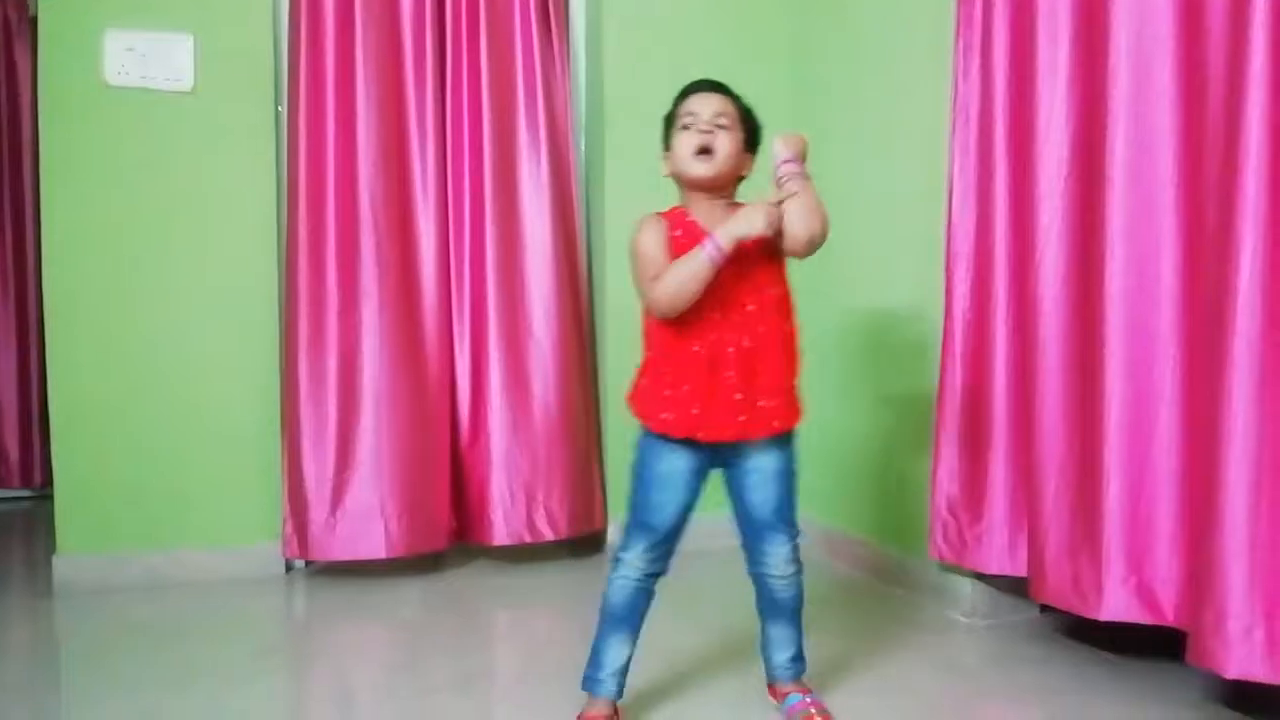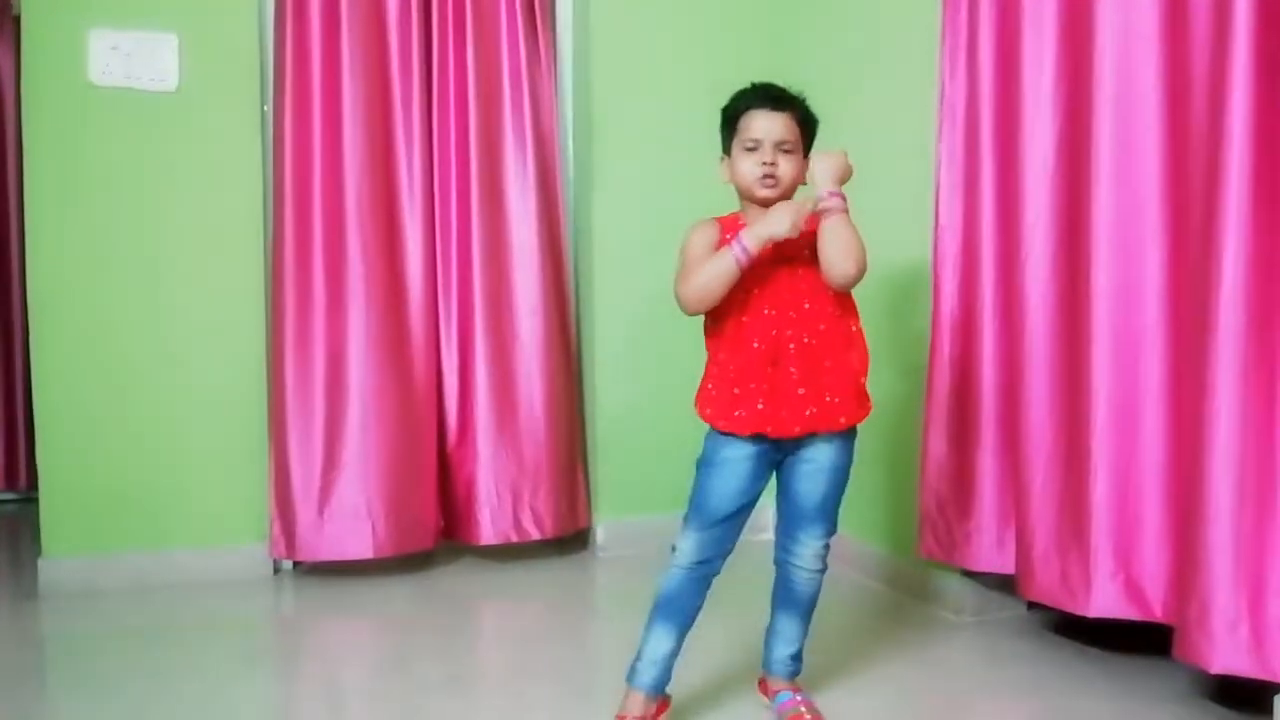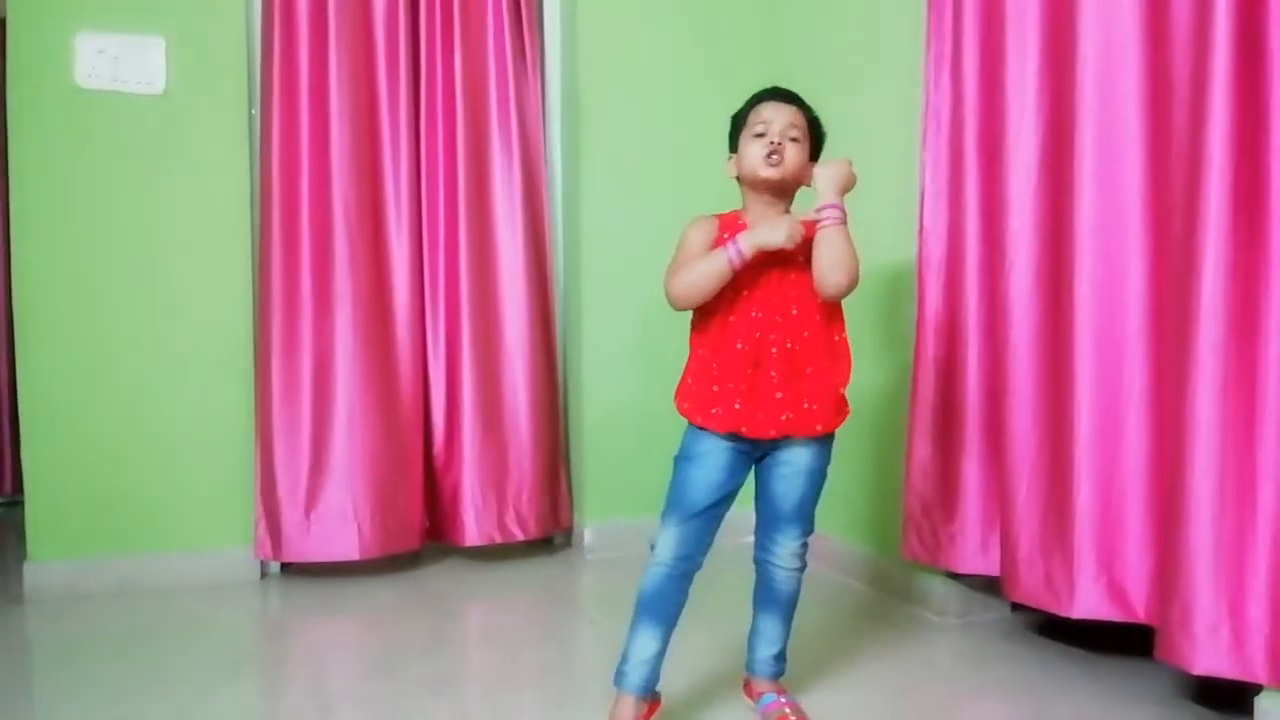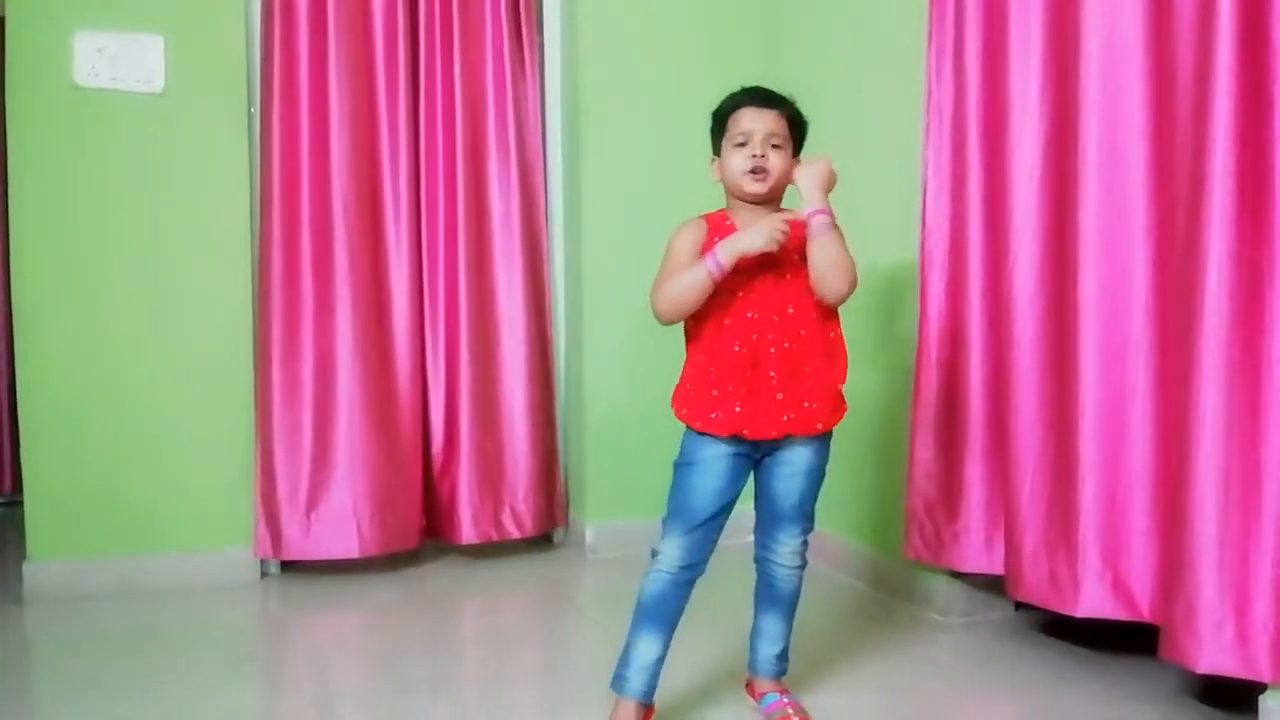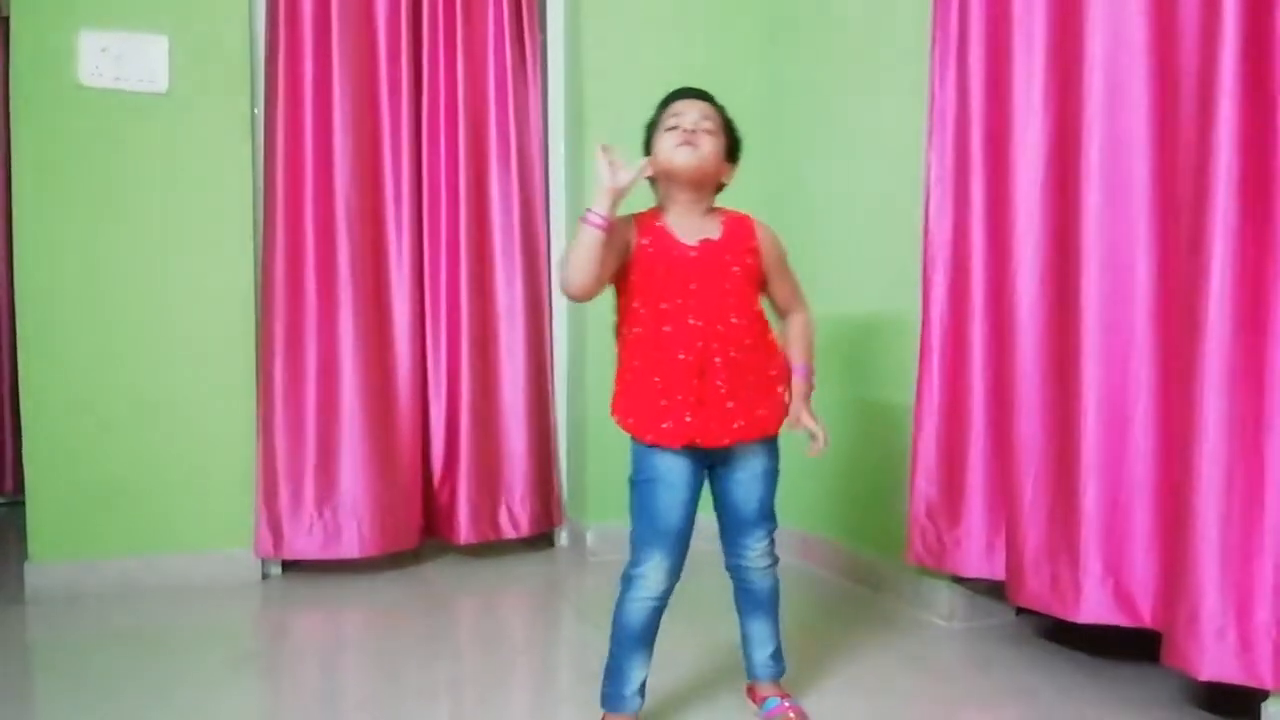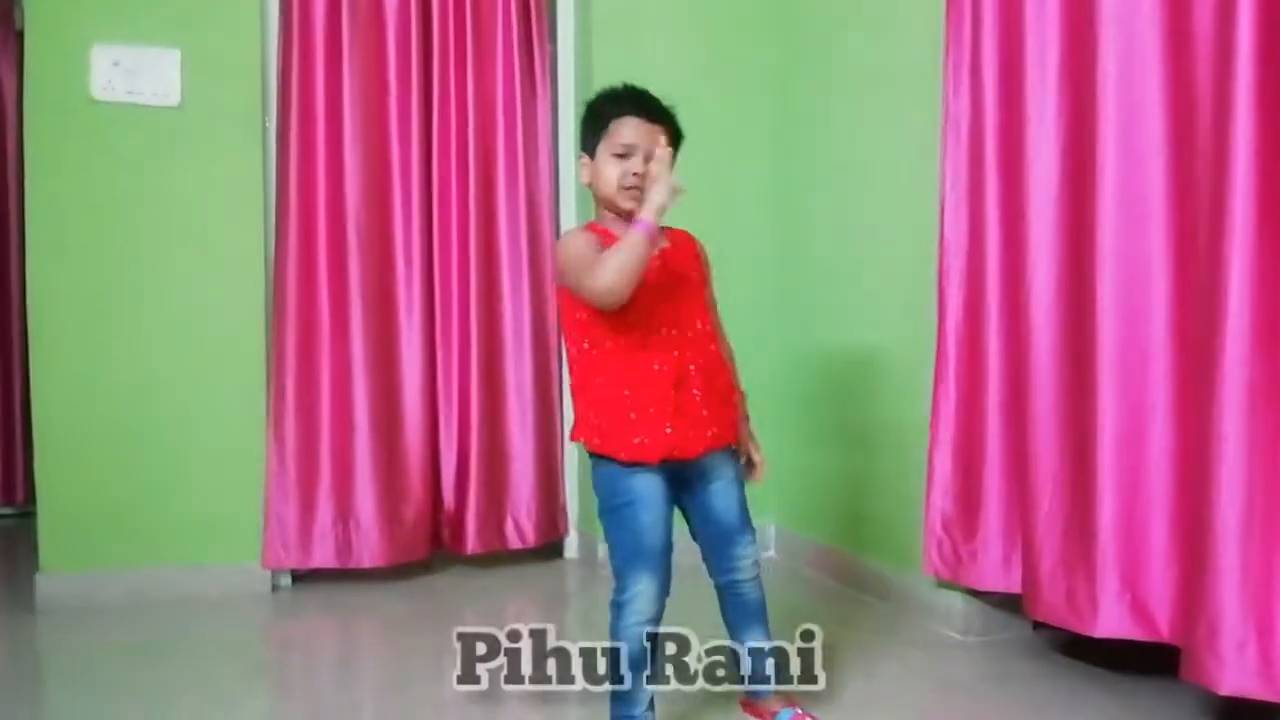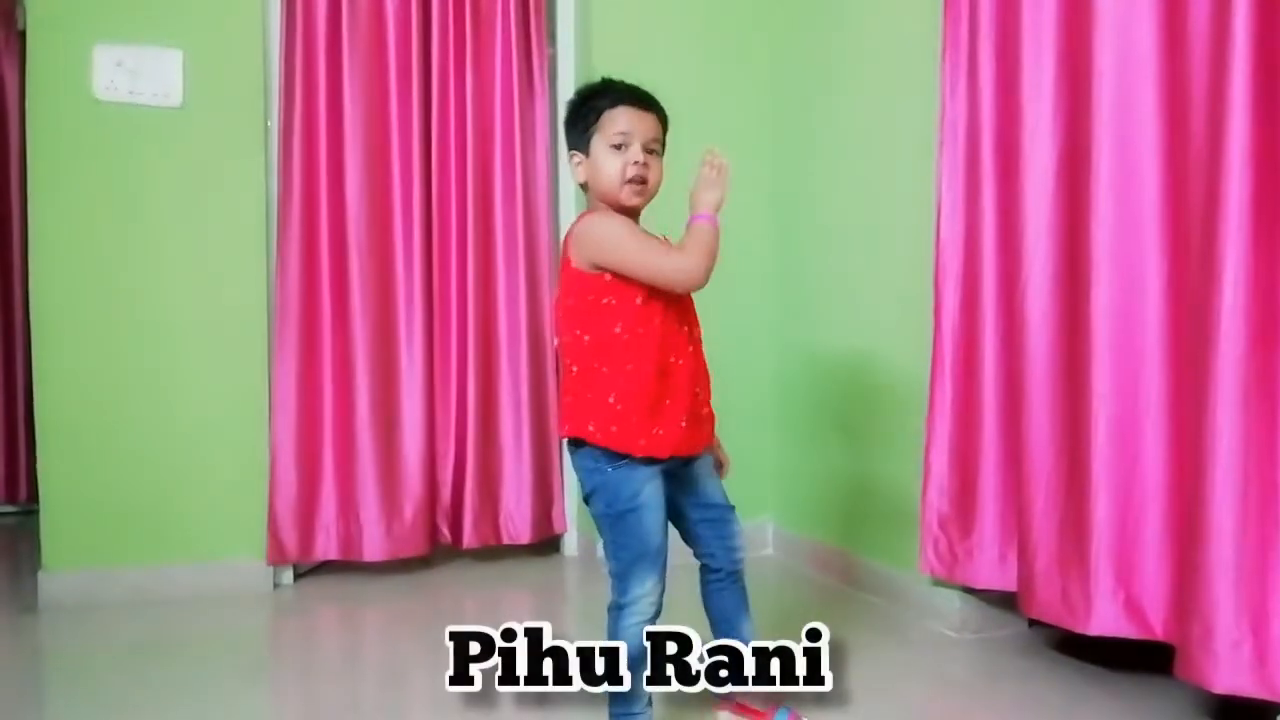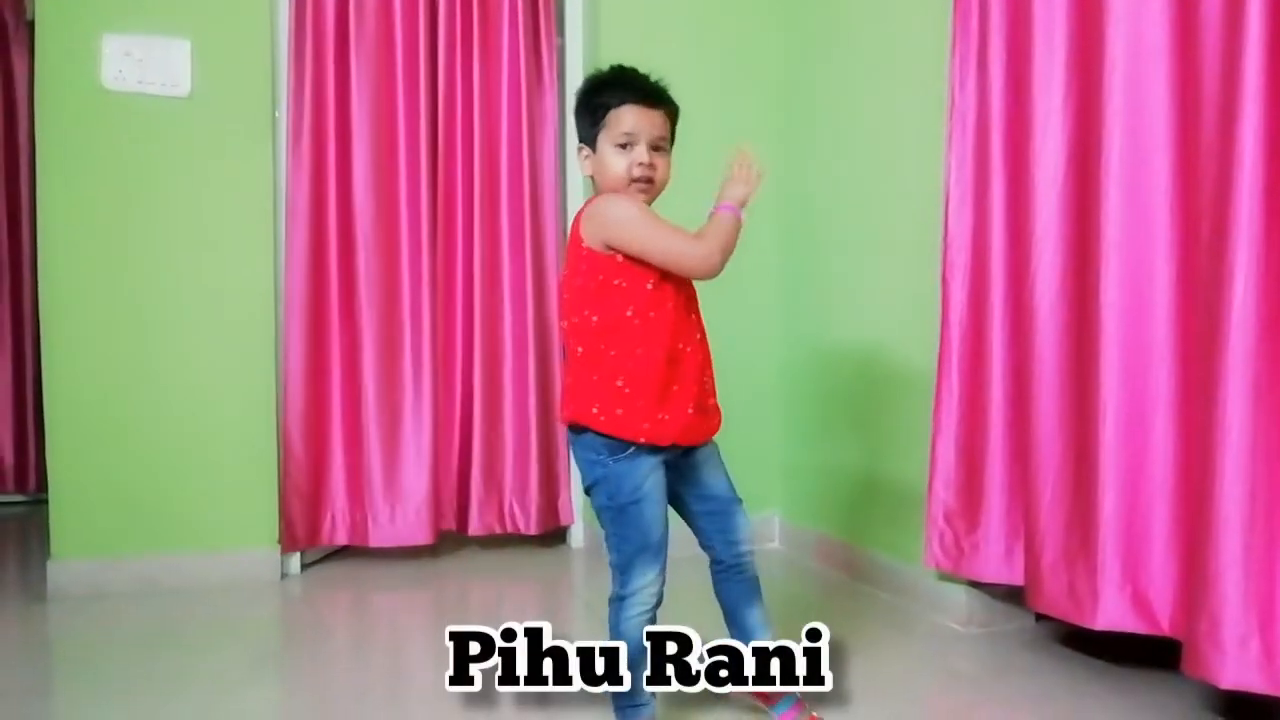
dt=0.4s
person 1, frame 1
left shoulder: (768, 223)
right shoulder: (656, 230)
left elbow: (809, 235)
right elbow: (665, 298)
left wrist: (791, 166)
right wrist: (731, 233)
left hip: (763, 428)
right hip: (675, 429)
left knee: (778, 559)
right knee: (638, 559)
person 1, frame 2
left shoulder: (823, 228)
right shoulder: (712, 235)
left elbow: (846, 271)
right elbow: (691, 296)
left wrist: (830, 190)
right wrist: (760, 234)
left hip: (825, 424)
right hip: (740, 424)
left knee: (805, 555)
right knee: (695, 553)
person 1, frame 3
left shoulder: (820, 233)
right shoulder: (710, 230)
left elbow: (836, 283)
right elbow: (679, 292)
left wrist: (832, 198)
right wrist: (754, 240)
left hip: (802, 426)
right hip: (718, 422)
left knee: (784, 556)
right knee: (674, 549)
person 1, frame 4
left shoulder: (812, 229)
right shoulder: (700, 234)
left elbow: (836, 290)
right elbow: (665, 306)
left wrist: (817, 201)
right wrist: (738, 247)
left hip: (801, 426)
right hip: (716, 423)
left knee: (784, 555)
right knee: (676, 555)
person 1, frame 5
left shoulder: (752, 236)
right shoulder: (629, 237)
left elbow: (794, 312)
right elbow: (576, 285)
left wrist: (800, 394)
right wrist: (607, 198)
left hip: (748, 428)
right hip: (663, 434)
left knee: (755, 556)
right knee: (652, 571)
person 1, frame 6
left shoulder: (686, 247)
right shoulder: (578, 245)
right elbow: (611, 287)
left wrist: (742, 426)
right wrist: (651, 210)
left hip: (704, 446)
right hip: (625, 452)
left knee: (739, 567)
right knee: (642, 591)
person 1, frame 7
left shoulder: (643, 246)
right shoulder: (597, 232)
right elbow: (692, 270)
left wrist: (706, 434)
right wrist: (707, 205)
left hip: (675, 442)
right hip: (616, 447)
left knee: (725, 551)
right knee: (640, 591)
person 1, frame 8
left shoulder: (651, 235)
right shoulder: (608, 213)
right elbow: (703, 256)
right wrist: (733, 197)
left hip: (681, 430)
right hip: (617, 436)
left knee: (735, 541)
right knee: (641, 582)
